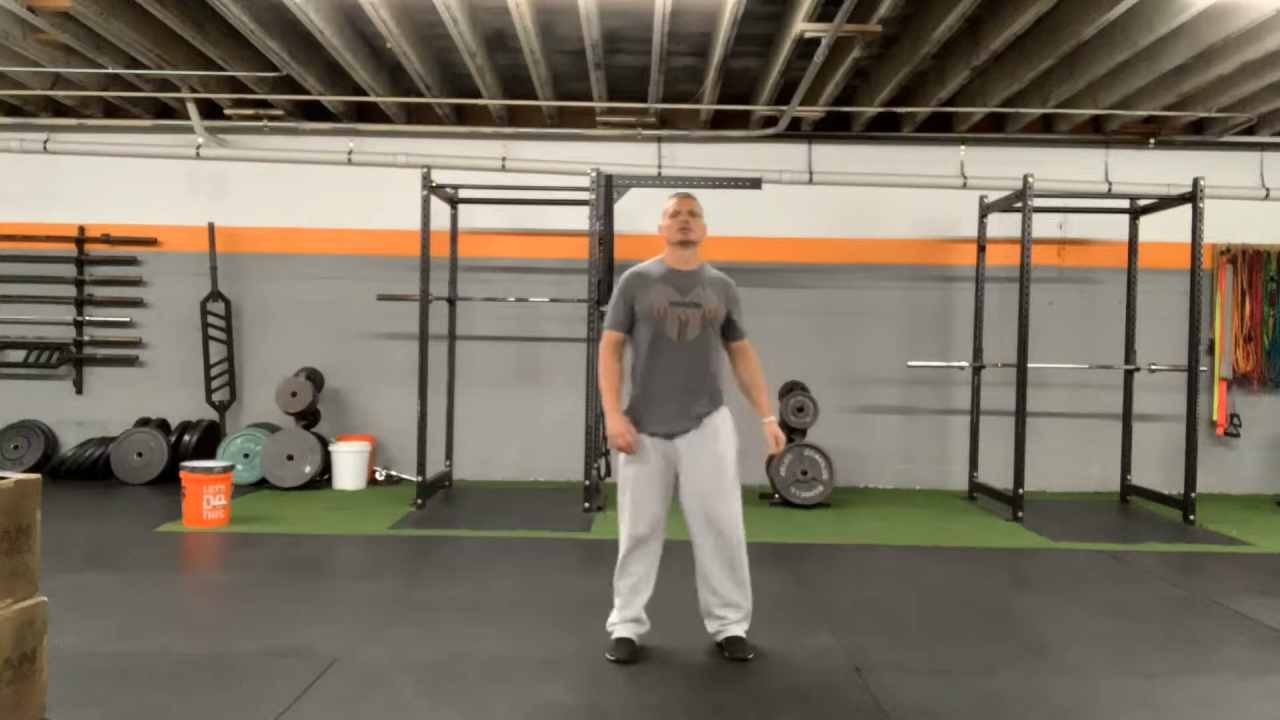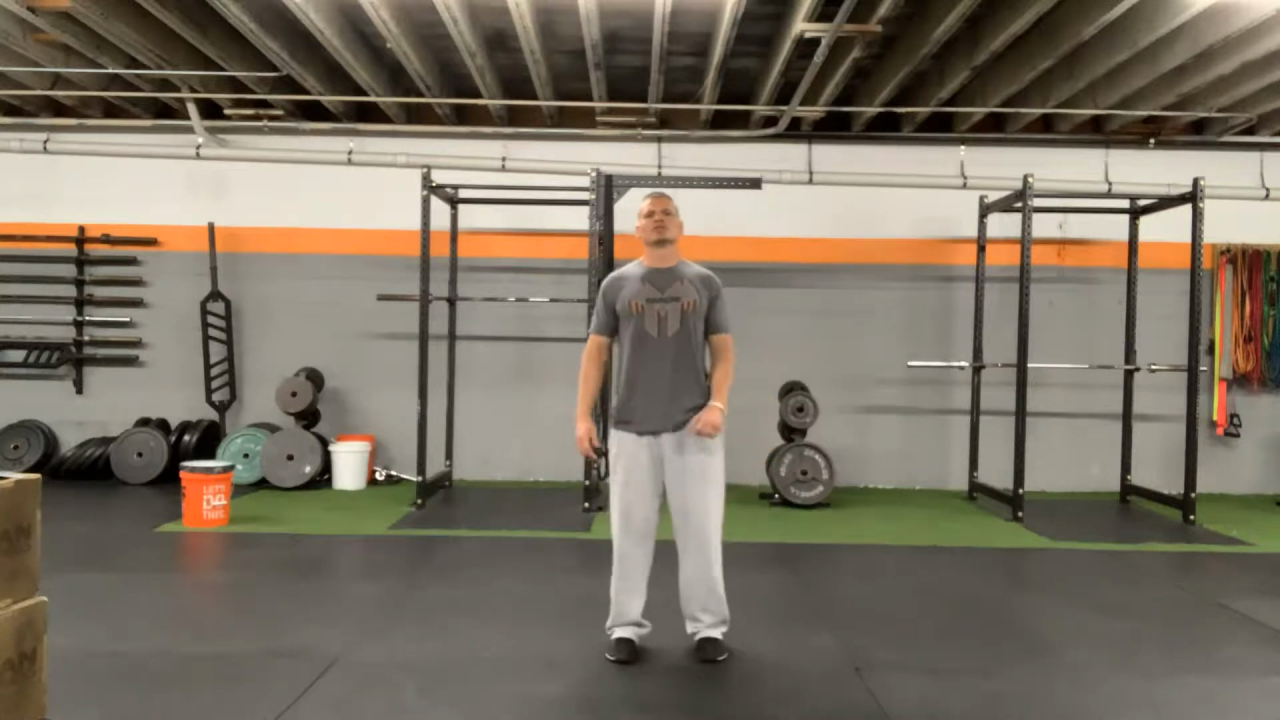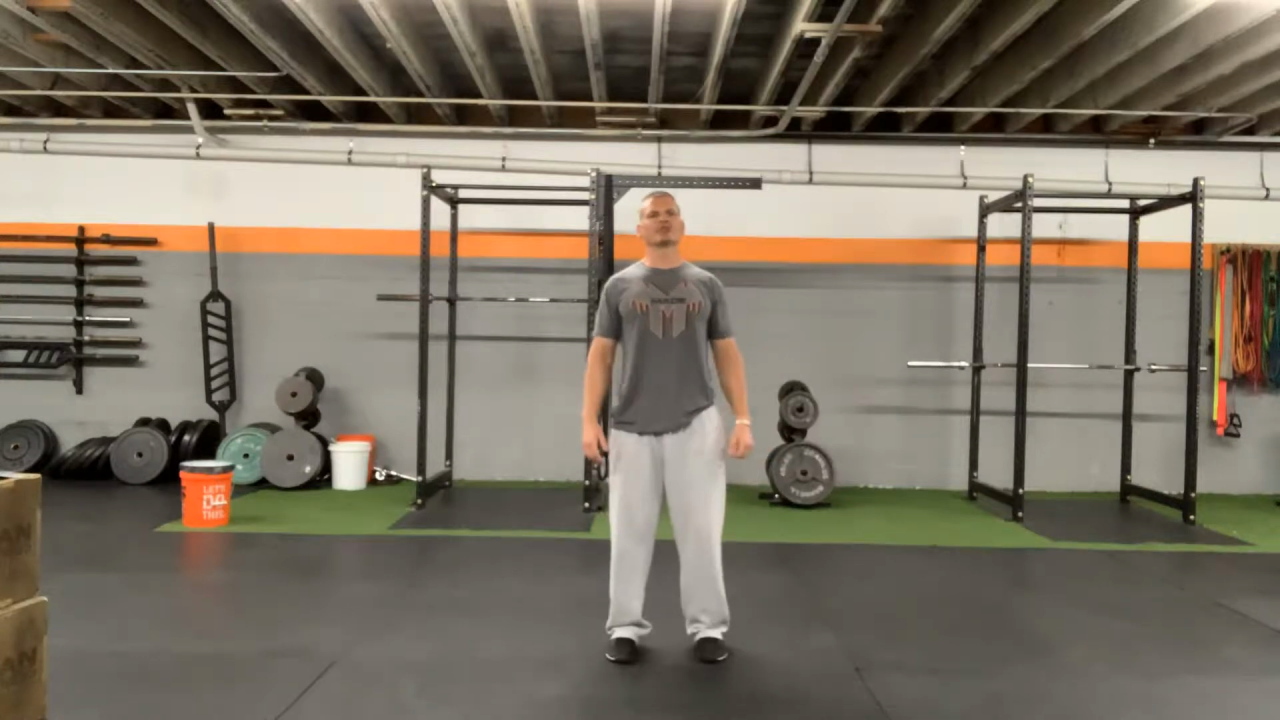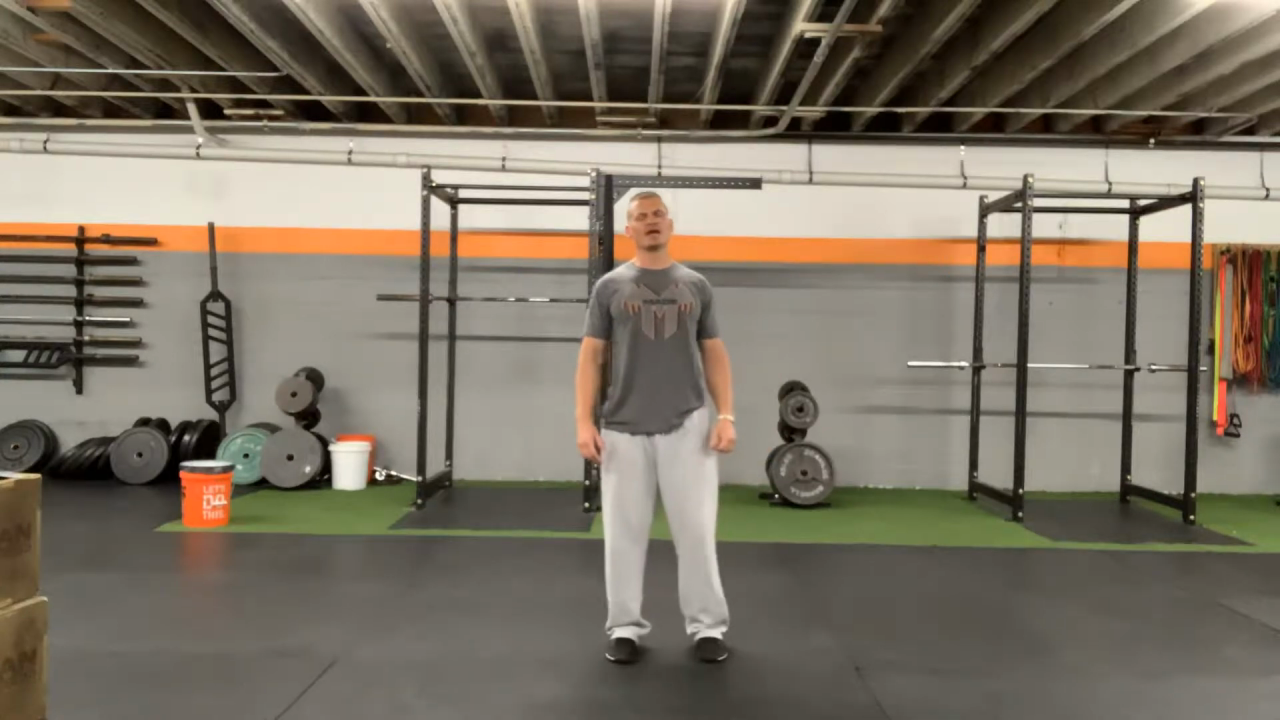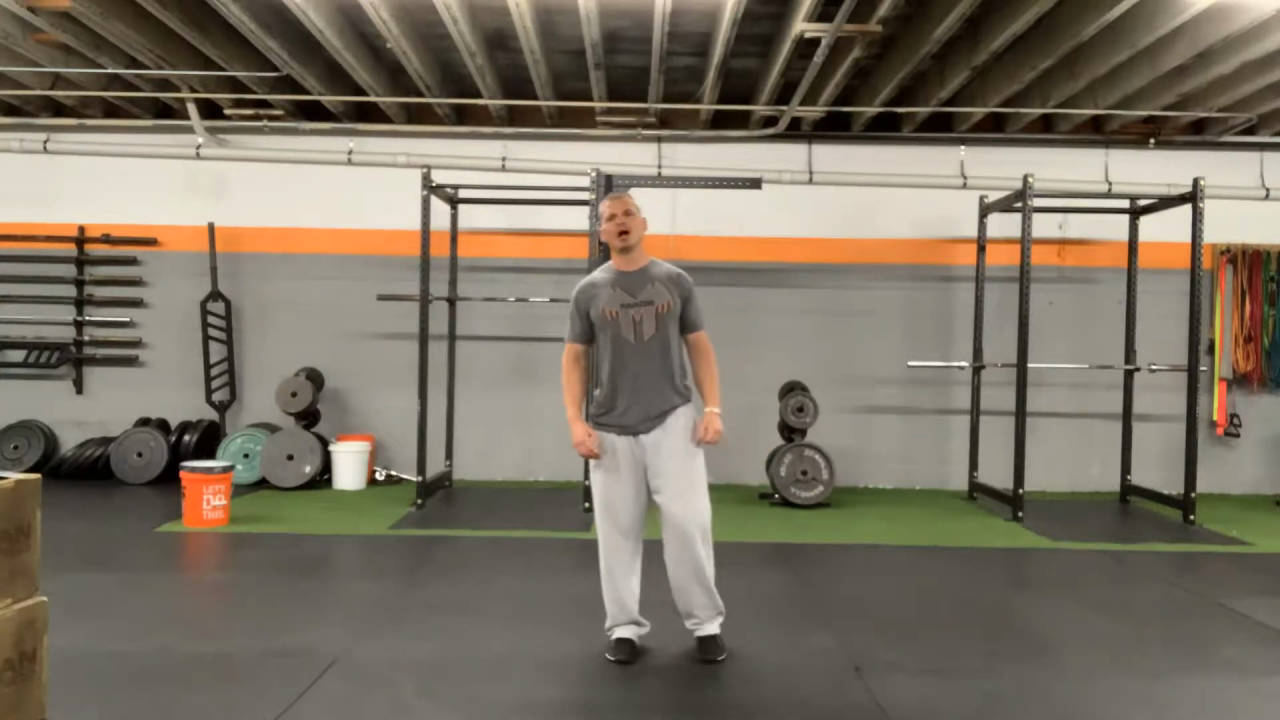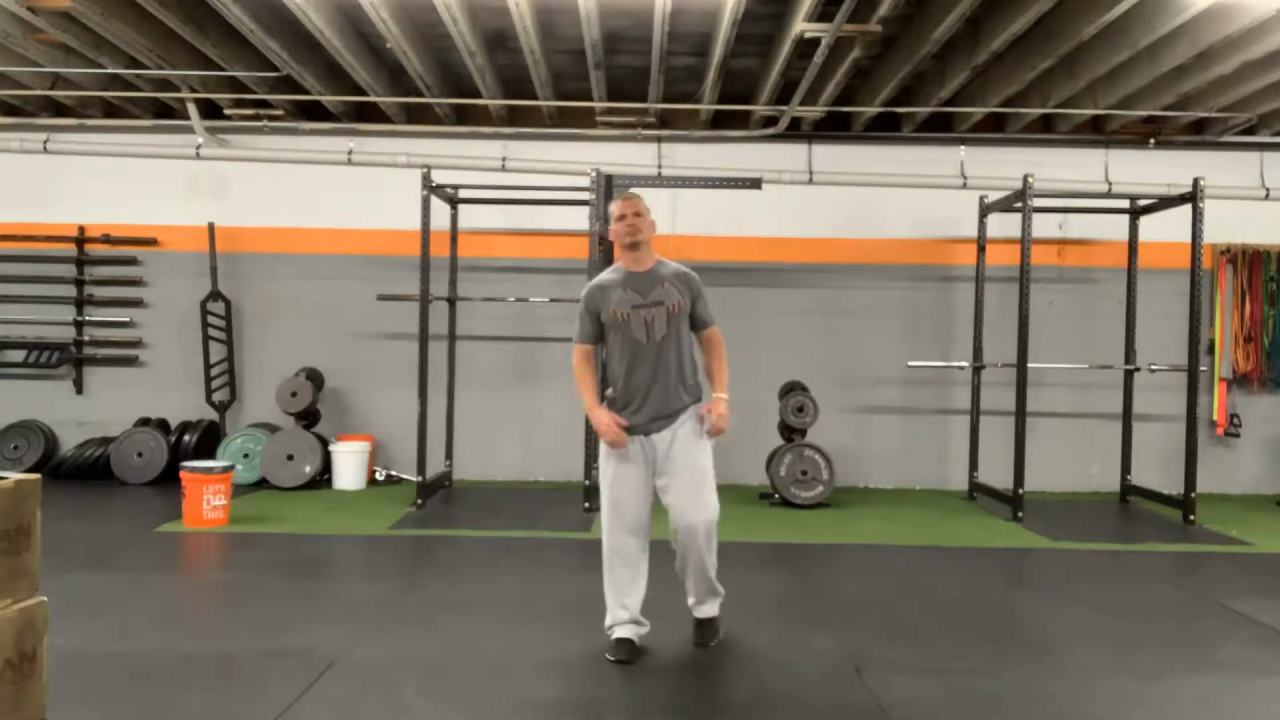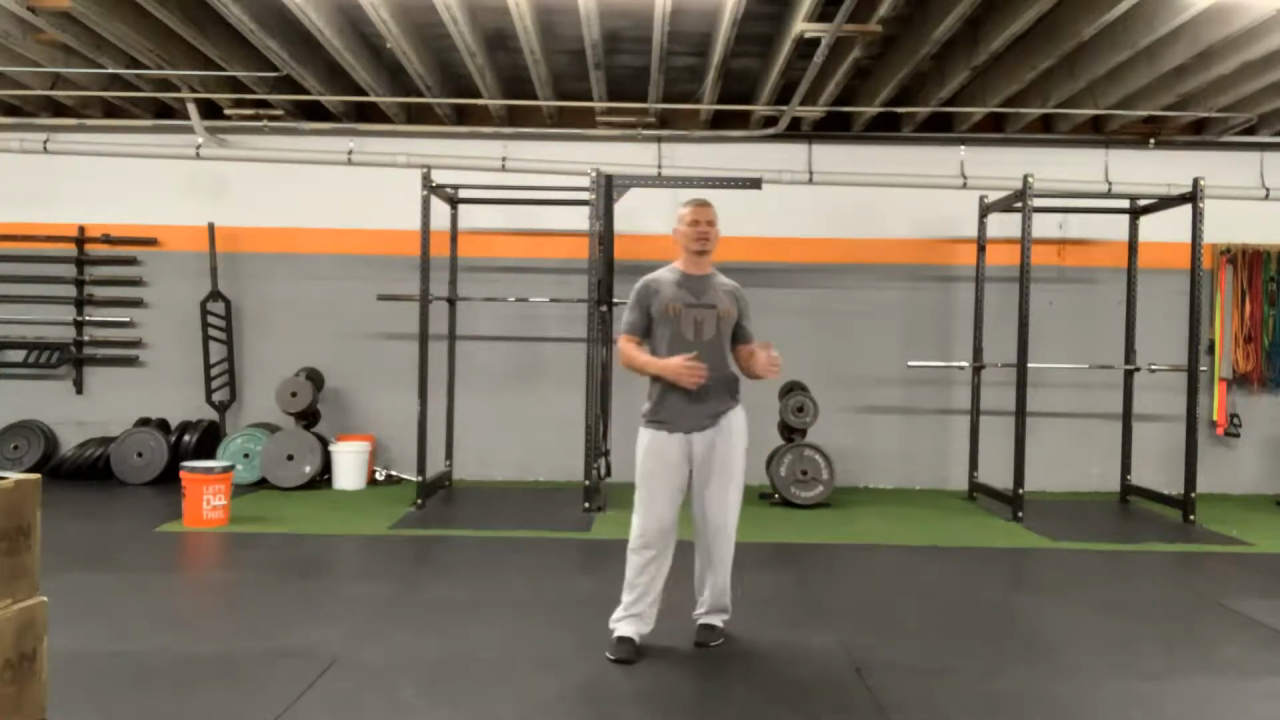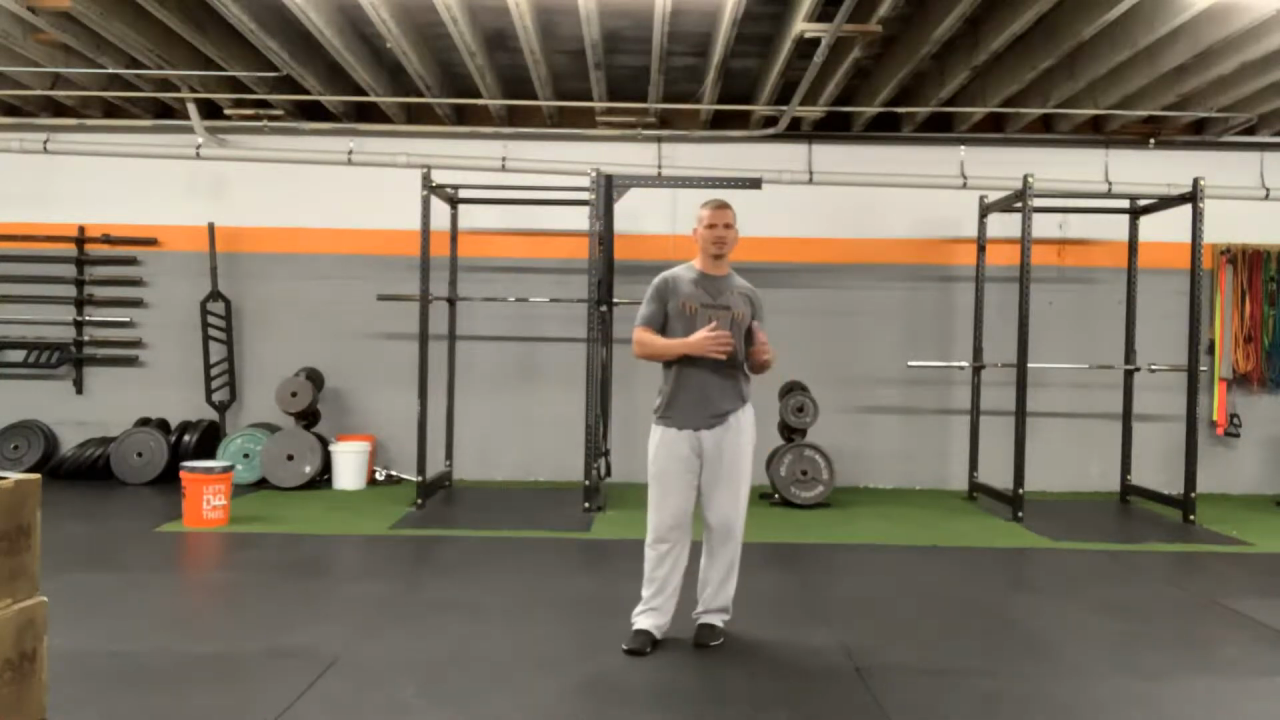
dt=0.5s
person 1, frame 1
left shoulder: (721, 287)
right shoulder: (636, 281)
left elbow: (742, 354)
right elbow: (610, 348)
left wrist: (767, 416)
right wrist: (613, 413)
left hip: (706, 425)
right hip: (645, 430)
left knee: (721, 529)
right knee: (639, 532)
left ankle: (728, 624)
right ankle: (626, 625)
person 1, frame 2
left shoulder: (705, 282)
right shoulder: (617, 284)
left elbow: (722, 351)
right elbow: (596, 352)
left wrist: (717, 404)
right wrist: (583, 416)
left hip: (692, 425)
right hip: (631, 428)
left knee: (700, 531)
right knee: (630, 532)
left ankle: (708, 626)
right ankle: (625, 627)
person 1, frame 3
left shoulder: (707, 285)
right shoulder: (619, 285)
left elbow: (727, 355)
right elbow: (600, 355)
left wrist: (743, 419)
right wrist: (589, 421)
left hip: (696, 425)
right hip: (632, 428)
left knee: (700, 532)
right knee: (630, 532)
left ankle: (708, 626)
right ankle: (625, 626)
person 1, frame 4
left shoulder: (696, 285)
right shoulder: (610, 286)
left elbow: (714, 354)
right elbow: (591, 356)
left wrist: (725, 415)
right wrist: (584, 420)
left hip: (688, 425)
right hip: (623, 429)
left knee: (696, 530)
right knee: (625, 531)
left ankle: (707, 626)
right ankle: (625, 626)
person 1, frame 5
left shoulder: (675, 280)
right shoulder: (589, 290)
left elbow: (699, 347)
right elbow: (574, 357)
left wrist: (712, 407)
right wrist: (575, 420)
left hip: (673, 420)
right hip: (611, 429)
left knee: (687, 521)
right knee: (618, 531)
left ankle: (706, 622)
right ankle: (624, 625)
person 1, frame 6
left shoulder: (684, 280)
right shoulder: (598, 291)
left elbow: (712, 341)
right elbow: (583, 357)
left wrist: (720, 395)
right wrist: (596, 412)
left hip: (684, 420)
right hip: (624, 428)
left knee: (695, 520)
right knee: (623, 528)
left ankle: (705, 606)
right ankle: (624, 625)
person 1, frame 7
left shoulder: (732, 293)
right shoulder: (651, 287)
left elbow: (746, 356)
right elbow: (625, 349)
left wrist: (763, 364)
right wrist: (663, 367)
left hip: (722, 423)
right hip: (663, 425)
left knee: (717, 526)
right knee: (652, 527)
left ankle: (712, 613)
right ankle: (629, 623)
person 1, frame 8
left shoulder: (747, 294)
right shoulder: (667, 284)
left elbow: (755, 359)
right elbow: (640, 343)
left wrist: (764, 356)
right wrist: (689, 344)
left hip: (731, 421)
right hip: (674, 423)
left knee: (724, 523)
right knee: (666, 525)
left ankle: (712, 614)
right ankle: (650, 619)
